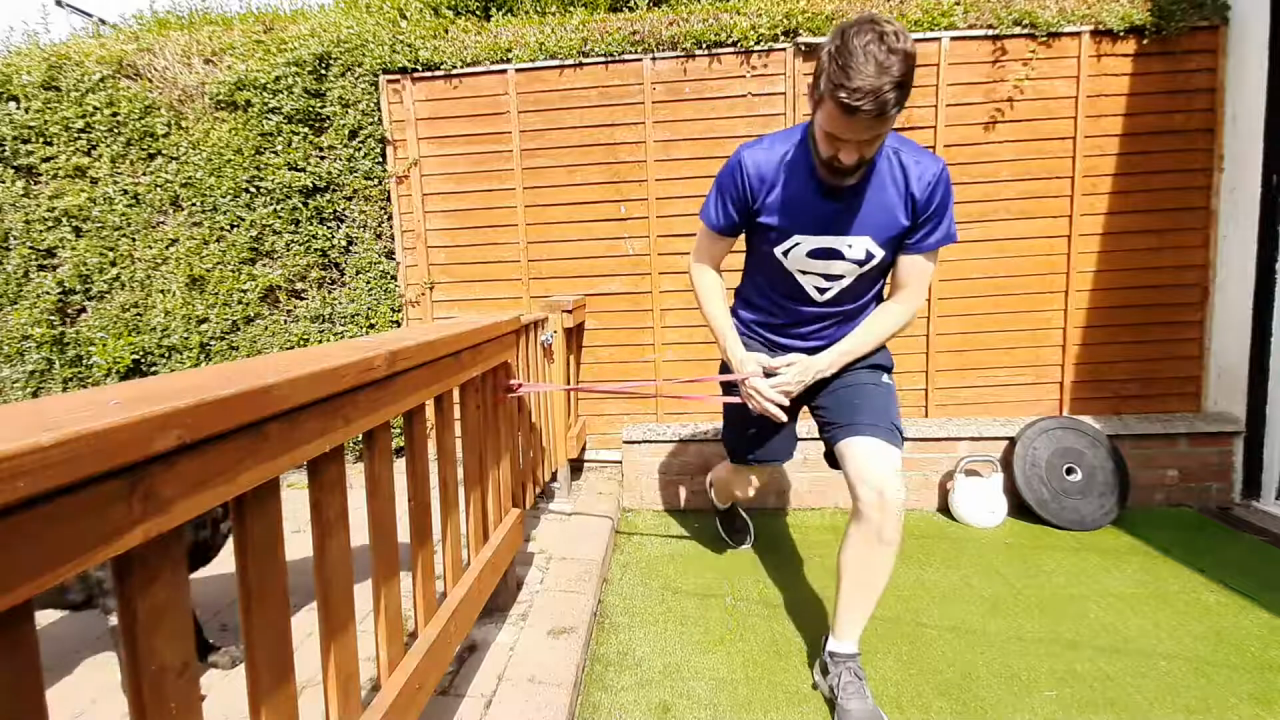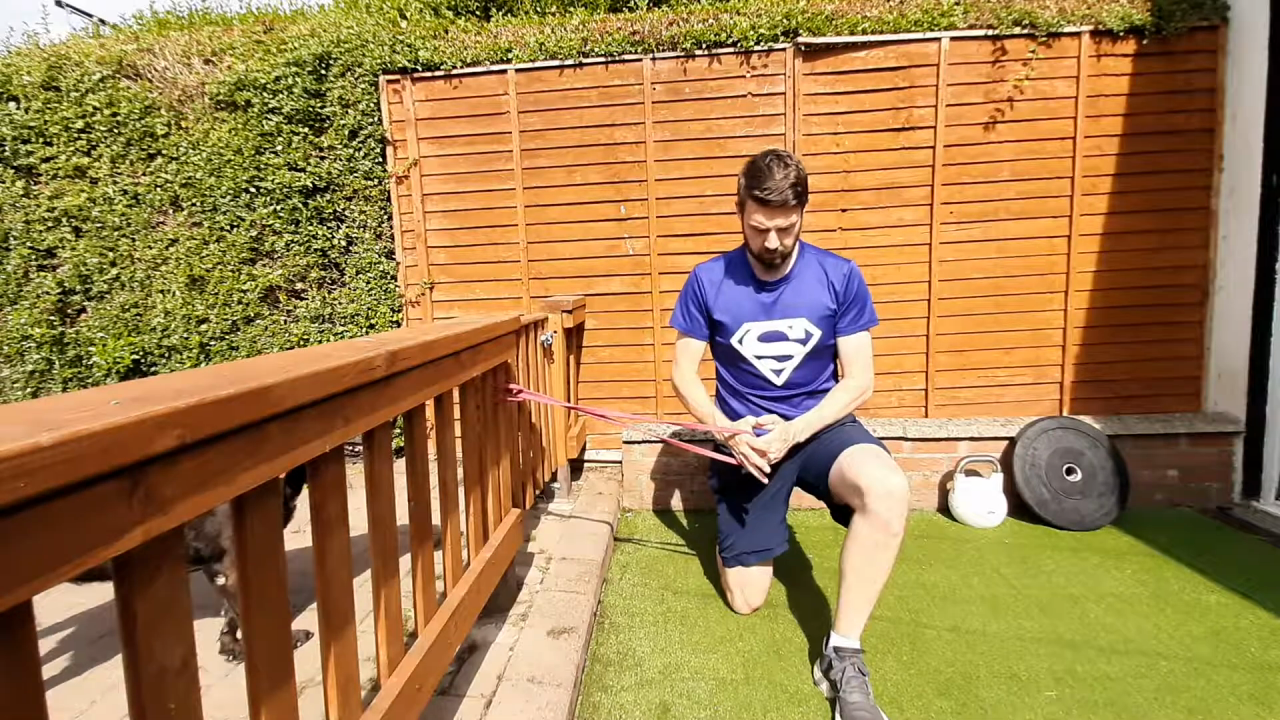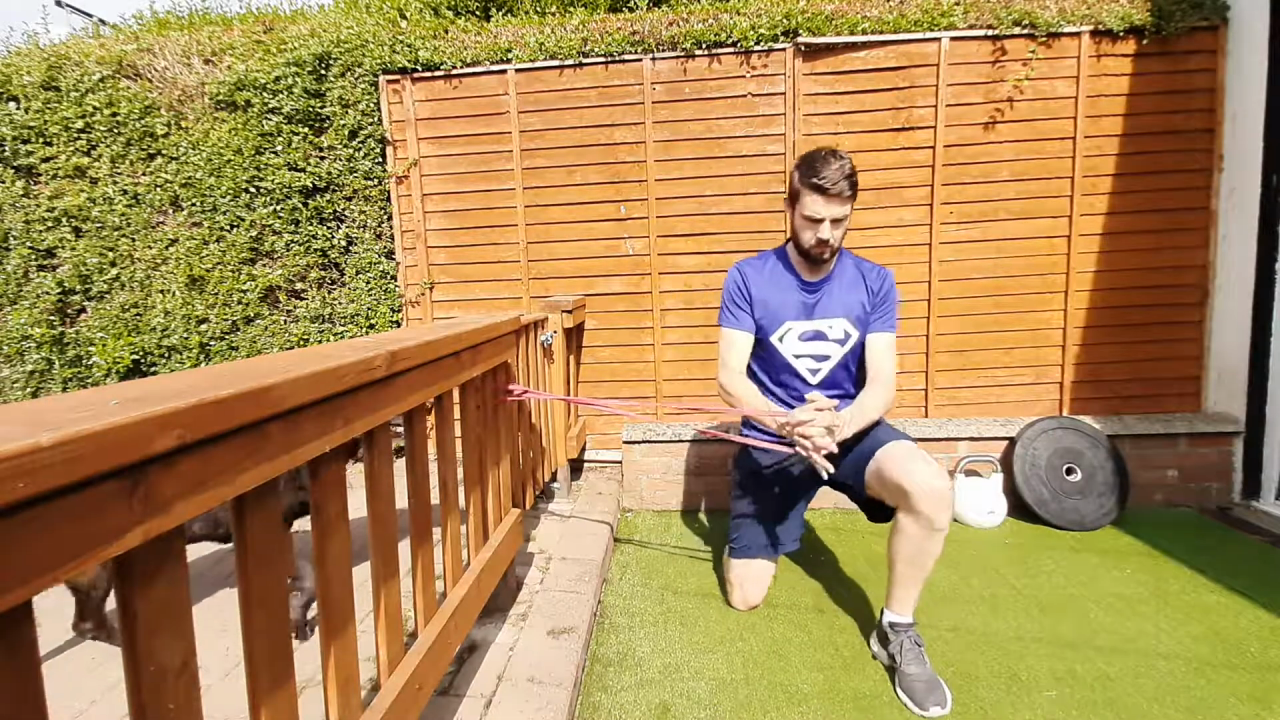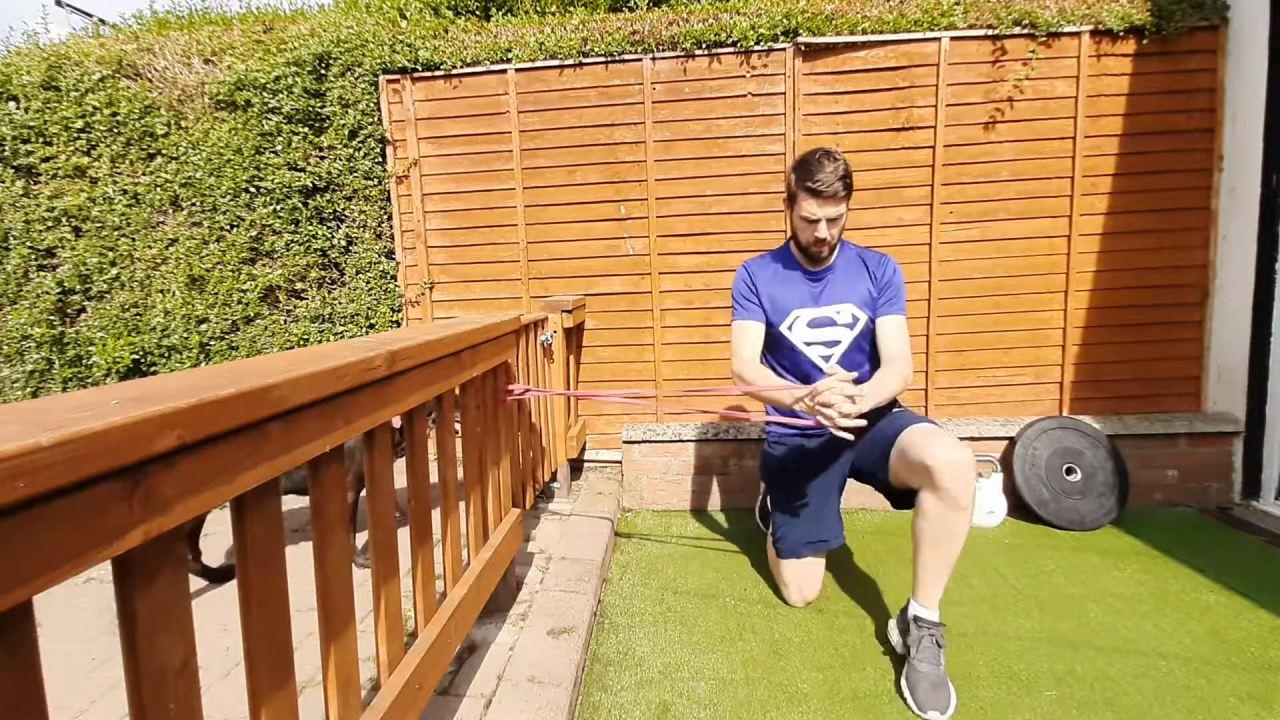
dt=0.7s
person 1, frame 1
left shoulder: (923, 179)
right shoulder: (755, 166)
left elbow: (908, 297)
right elbow: (703, 265)
left wrist: (819, 368)
right wrist: (739, 361)
left hip: (849, 353)
right hip: (760, 349)
left knee: (883, 495)
right knee: (743, 485)
left ankle: (840, 659)
right ankle: (720, 488)
person 1, frame 2
left shoulder: (840, 277)
right shoulder: (708, 281)
left elbow: (859, 380)
right elbow: (683, 372)
left wrist: (794, 431)
right wrist: (726, 430)
left hip: (819, 426)
right hip: (745, 438)
left knee: (888, 489)
right knee: (746, 598)
left ankle: (842, 655)
right ankle: (735, 532)
person 1, frame 3
left shoulder: (874, 282)
right shoulder: (749, 277)
left elbow: (883, 382)
right elbow: (729, 377)
left wrist: (839, 426)
right wrist: (789, 424)
left hip: (848, 428)
right hip: (769, 441)
left knee: (930, 487)
right knee: (745, 596)
left ankle: (896, 629)
right ankle: (750, 520)
person 1, frame 4
left shoulder: (879, 270)
right shoulder: (756, 276)
left elbow: (899, 365)
right elbow: (744, 367)
left wrist: (857, 399)
right wrist: (808, 400)
left hip: (870, 417)
right hip: (795, 434)
left knee: (954, 464)
right knee: (800, 592)
left ankle: (920, 623)
right ankle: (774, 505)
